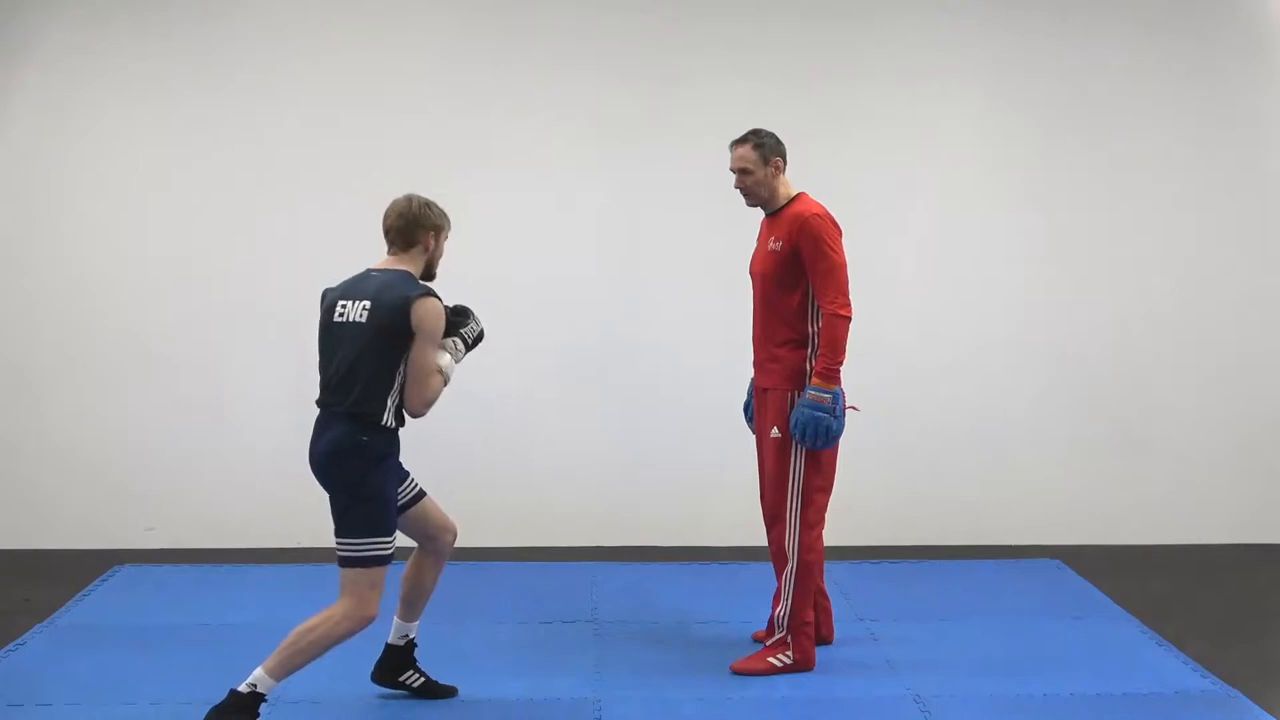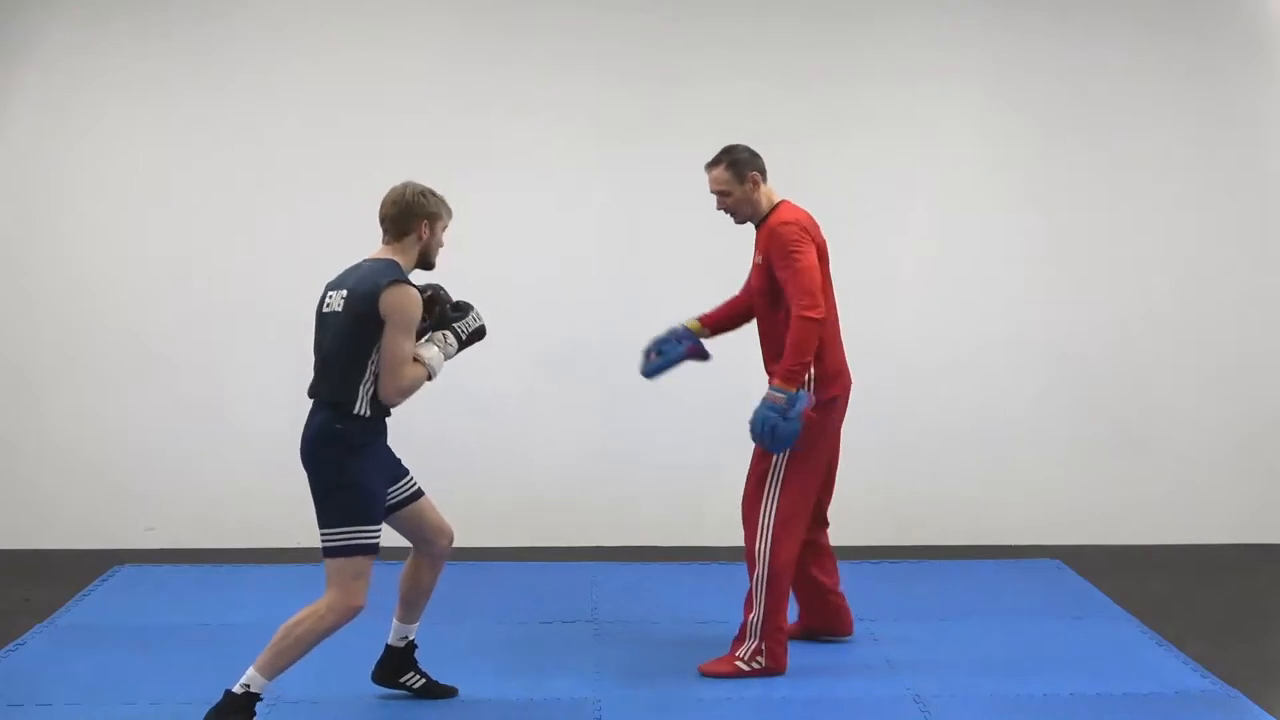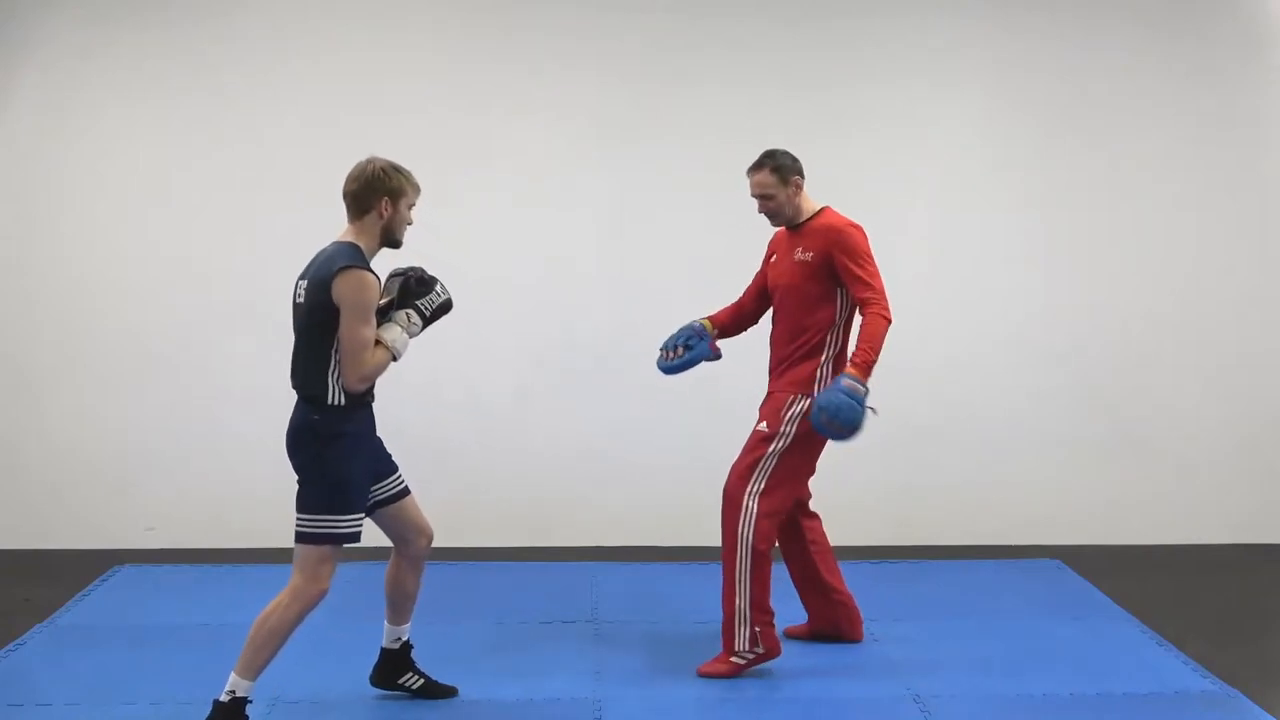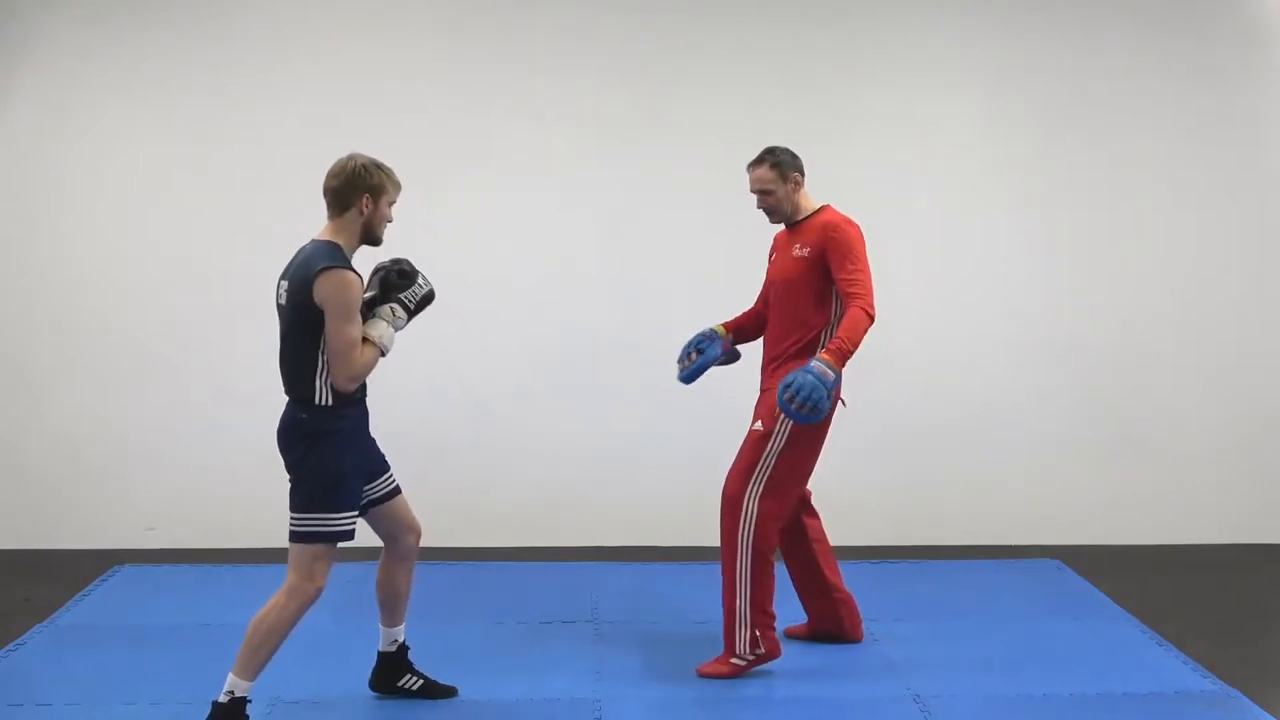
dt=0.5s
person 1, frame 1
left shoulder: (340, 292)
right shoulder: (423, 304)
right elbow: (417, 403)
right wrist: (453, 348)
left hip: (339, 439)
right hip: (362, 451)
left knee: (441, 537)
right knee: (358, 608)
left ankle: (397, 660)
person 1, frame 2
left shoulder: (348, 280)
right shoulder: (400, 292)
right elbow: (392, 390)
right wrist: (445, 342)
left hip: (353, 438)
right hip: (345, 445)
left knee: (437, 540)
right knee: (345, 599)
left ankle: (396, 660)
person 1, frame 3
left shoulder: (326, 262)
right shoulder: (356, 275)
right elbow: (357, 375)
left wrist: (387, 311)
right wrist: (407, 321)
left hip: (348, 430)
right hip: (330, 435)
left knee: (416, 538)
right knee: (310, 585)
left ankle: (394, 661)
person 1, frame 4
left shoulder: (310, 260)
right shoulder: (336, 275)
right elbow: (347, 373)
left wrist: (374, 304)
right wrist: (392, 315)
left hip: (341, 429)
right hip: (324, 434)
left knee: (405, 536)
right knee: (306, 583)
left ankle: (392, 666)
person 2, frame 1
left shoulder: (810, 221)
right shoulder: (770, 224)
left elbow: (836, 310)
left wrist: (823, 386)
left hip: (801, 390)
right hip: (772, 387)
left knee: (794, 515)
right knee: (782, 509)
left ankle: (792, 643)
right ankle: (809, 620)
person 2, frame 2
left shoulder: (787, 228)
right shoulder: (770, 230)
left elbow: (811, 312)
right elbow: (751, 301)
left wrist: (783, 389)
right wrist: (693, 329)
left hip: (806, 391)
right hip: (816, 388)
left knee: (771, 511)
right knee: (804, 505)
left ankle: (761, 648)
right ankle: (824, 613)
person 2, frame 3
left shoulder: (839, 234)
right shoulder: (779, 242)
left elbow: (876, 309)
right elbow: (750, 306)
left wrist: (853, 377)
right wrist: (705, 330)
left hip: (811, 392)
right hip: (784, 388)
left knee: (746, 496)
right knee: (786, 504)
left ankle: (749, 640)
right ankle: (835, 617)
person 2, frame 4
left shoulder: (836, 230)
right shoulder: (784, 239)
left elbow: (861, 306)
left wrist: (828, 363)
right wrist: (722, 334)
left hip: (803, 388)
right hip: (783, 385)
left knee: (747, 500)
right knee: (788, 502)
left ankle: (750, 642)
right ankle: (835, 617)
